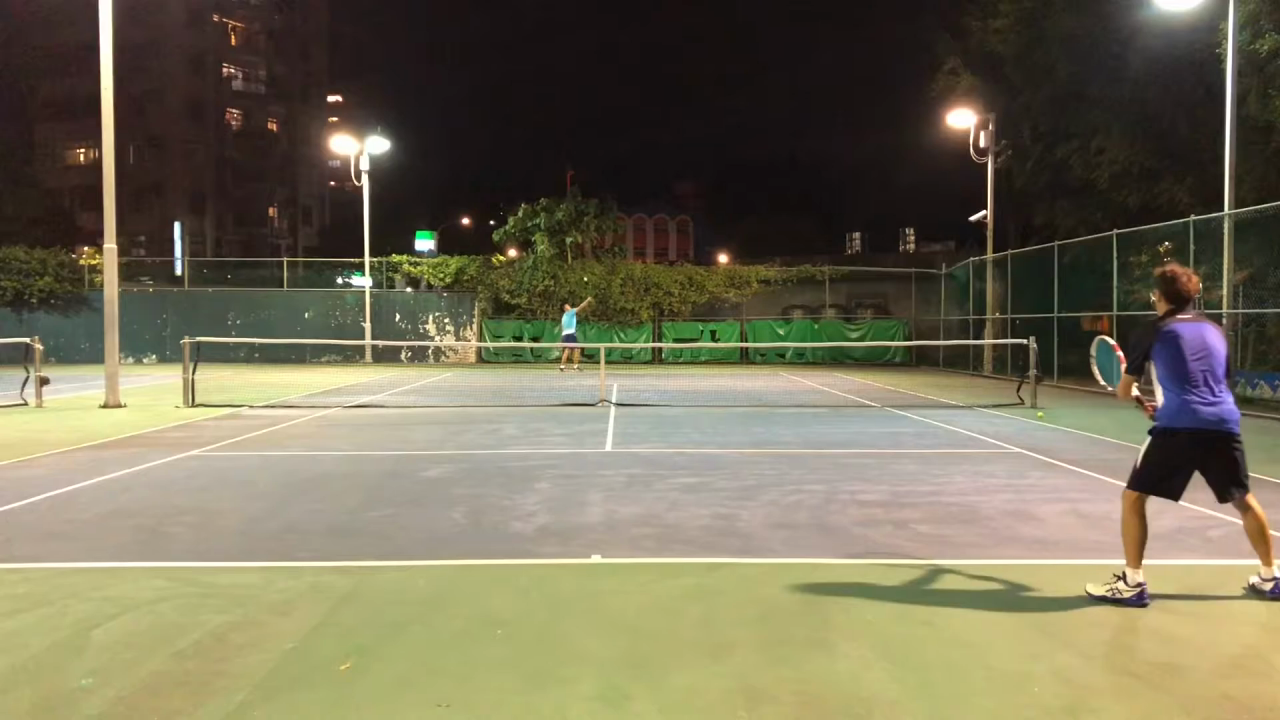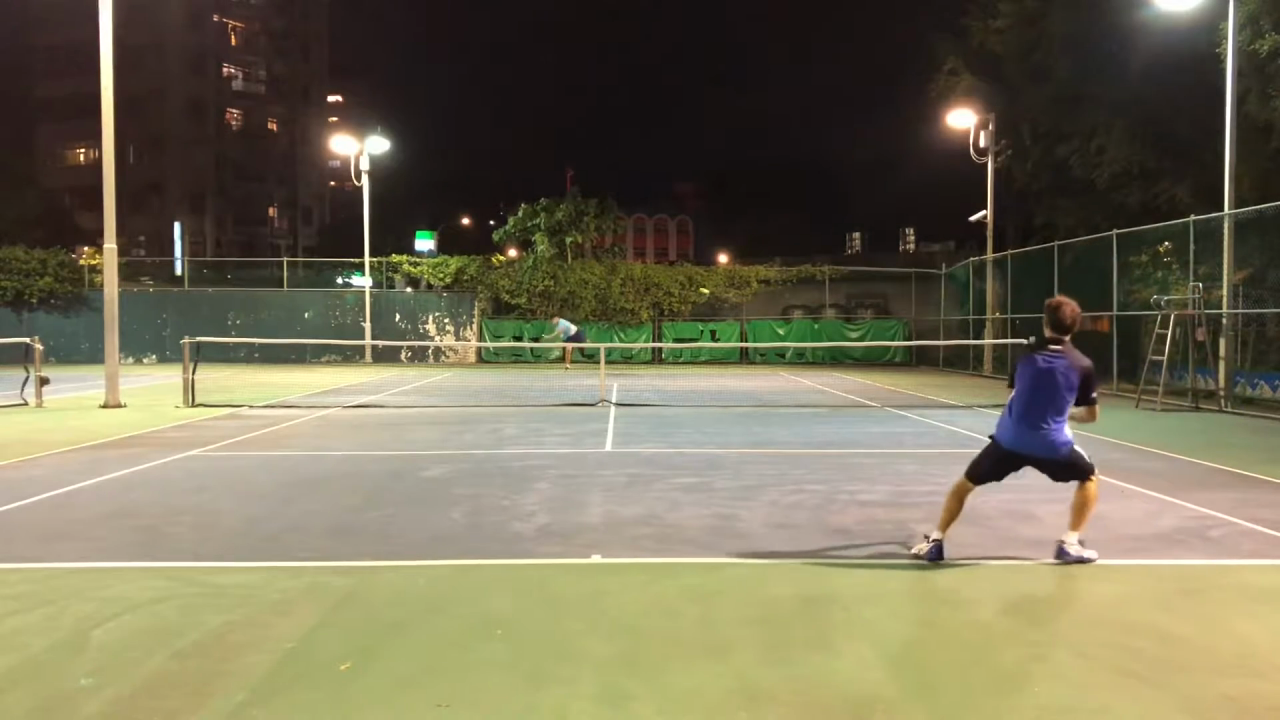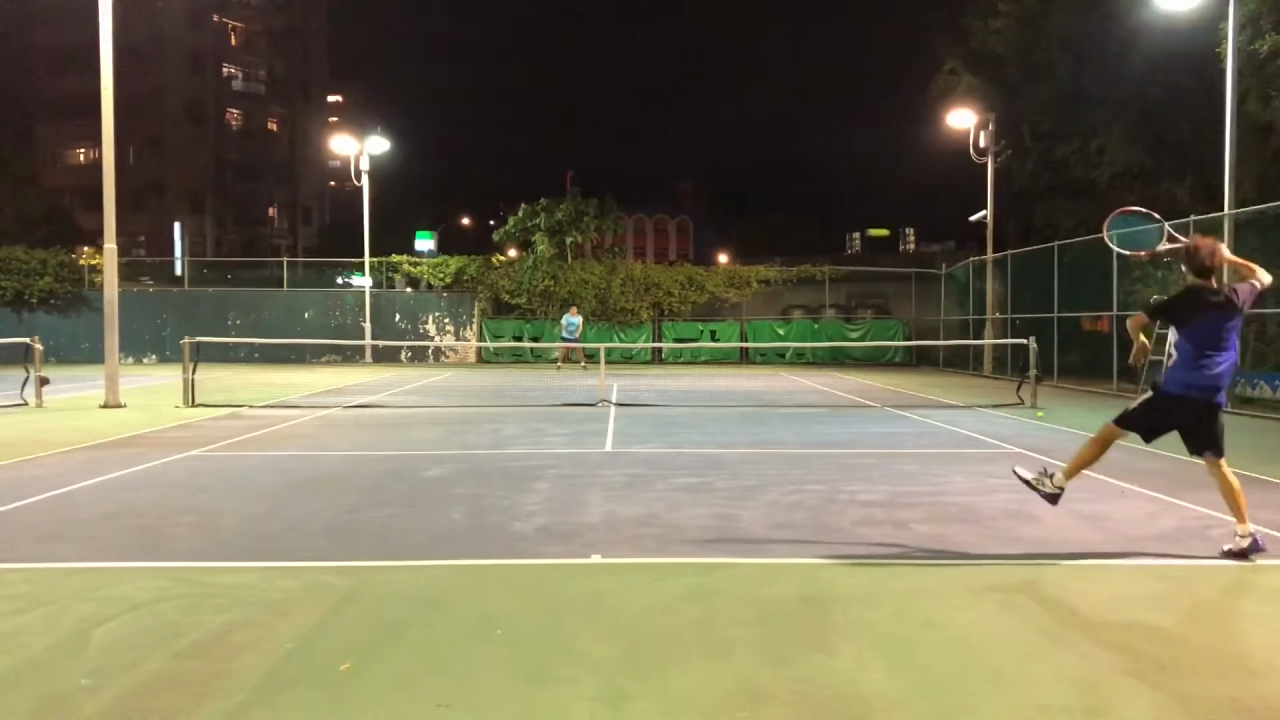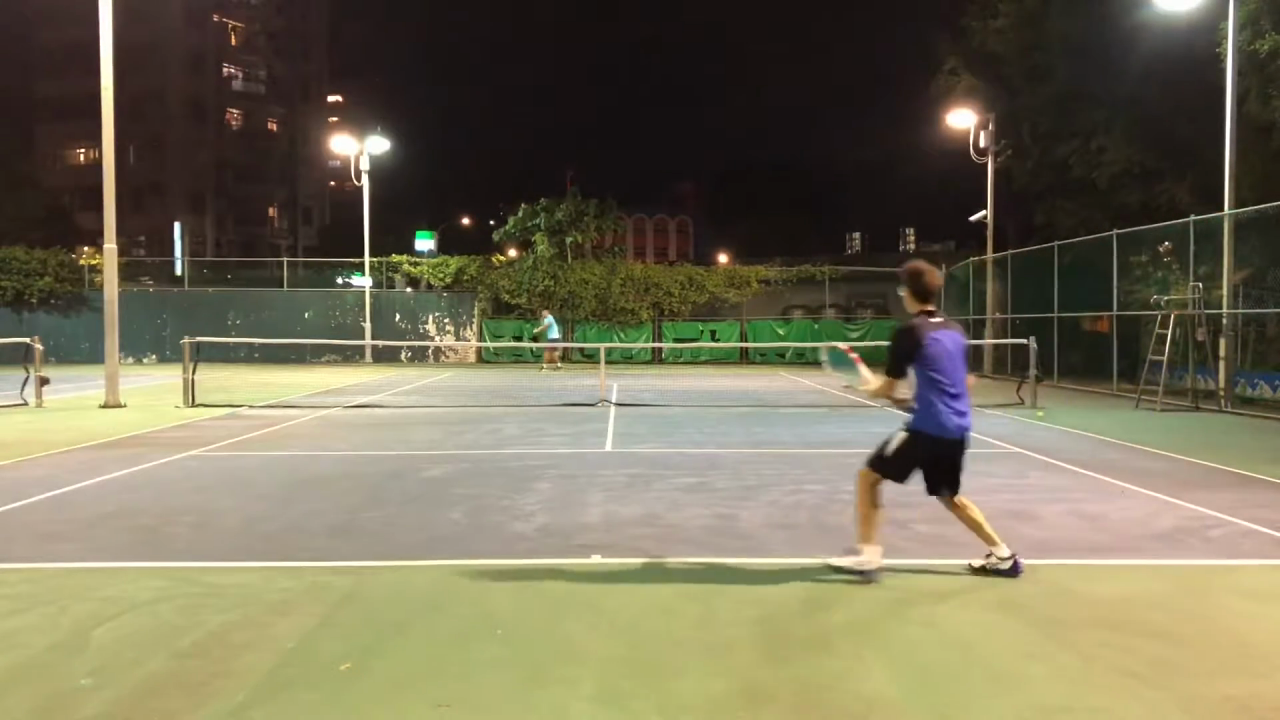
dt=1s
person 1, frame 1
left shoulder: (1156, 332)
right shoulder: (1215, 331)
left elbow: (1126, 387)
left wrist: (1128, 382)
left hip: (1180, 425)
right hip: (1225, 423)
left knee: (1133, 496)
right knee: (1243, 500)
left ankle: (1133, 582)
person 1, frame 2
left shoulder: (1025, 358)
right shoulder: (1082, 365)
right elbow: (1089, 416)
left hip: (1010, 439)
right hip: (1052, 445)
left knee: (966, 484)
right knee: (1089, 478)
left ankle: (935, 541)
right ankle: (1070, 544)
person 1, frame 3
left shoulder: (1183, 302)
right shoulder: (1235, 297)
left elbow: (1135, 323)
right elbow: (1263, 278)
left wrist: (1141, 342)
right wrist: (1226, 257)
left hip: (1179, 392)
right hip: (1212, 398)
left knee: (1110, 433)
right knee: (1217, 465)
left ankle: (1056, 483)
right ankle: (1247, 535)
person 1, frame 4
left shoulder: (909, 331)
right shoulder: (956, 331)
left elbow: (887, 388)
left wrist: (874, 390)
left hip: (926, 427)
right hip: (958, 428)
left knee: (866, 478)
right knee: (950, 497)
left ankle: (869, 554)
right ankle: (1002, 554)
